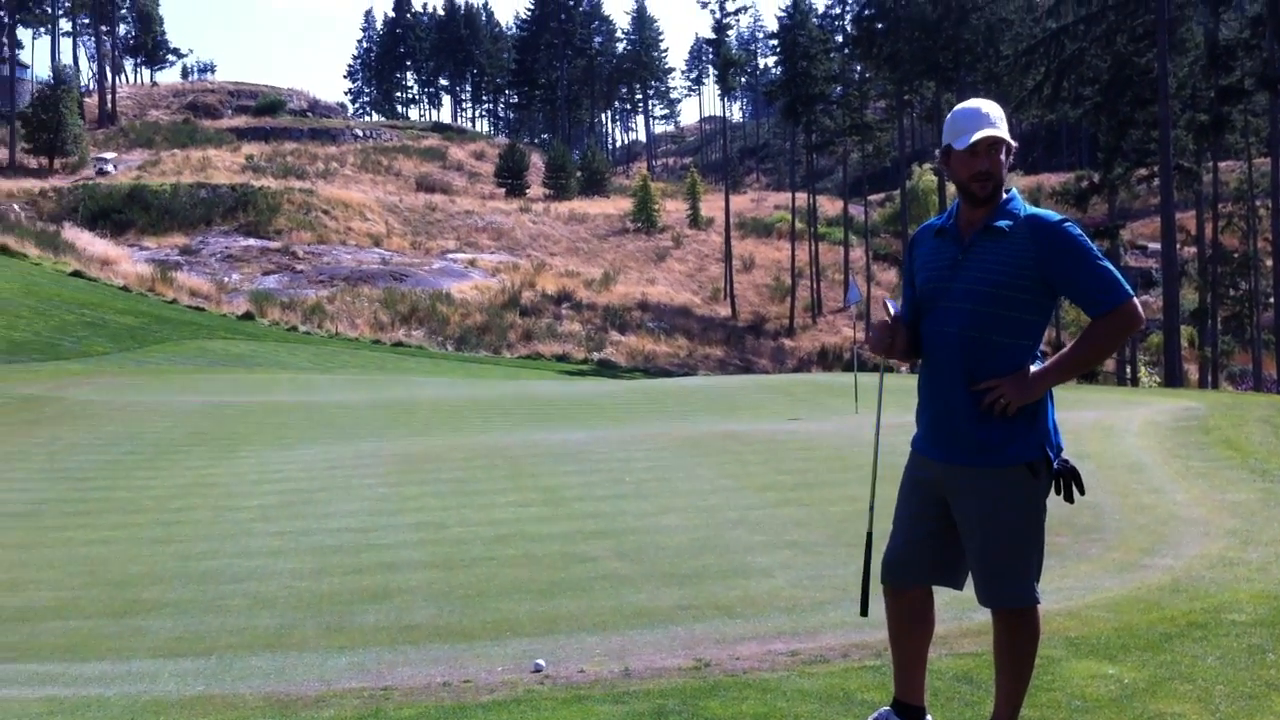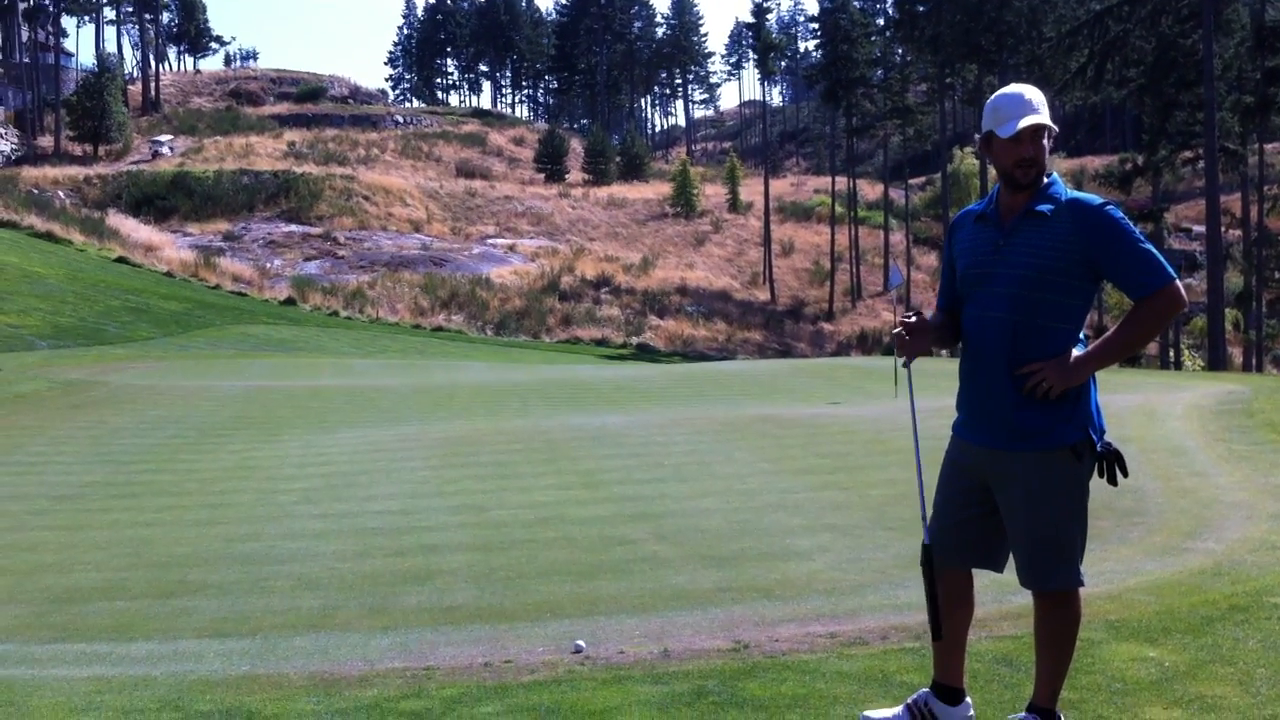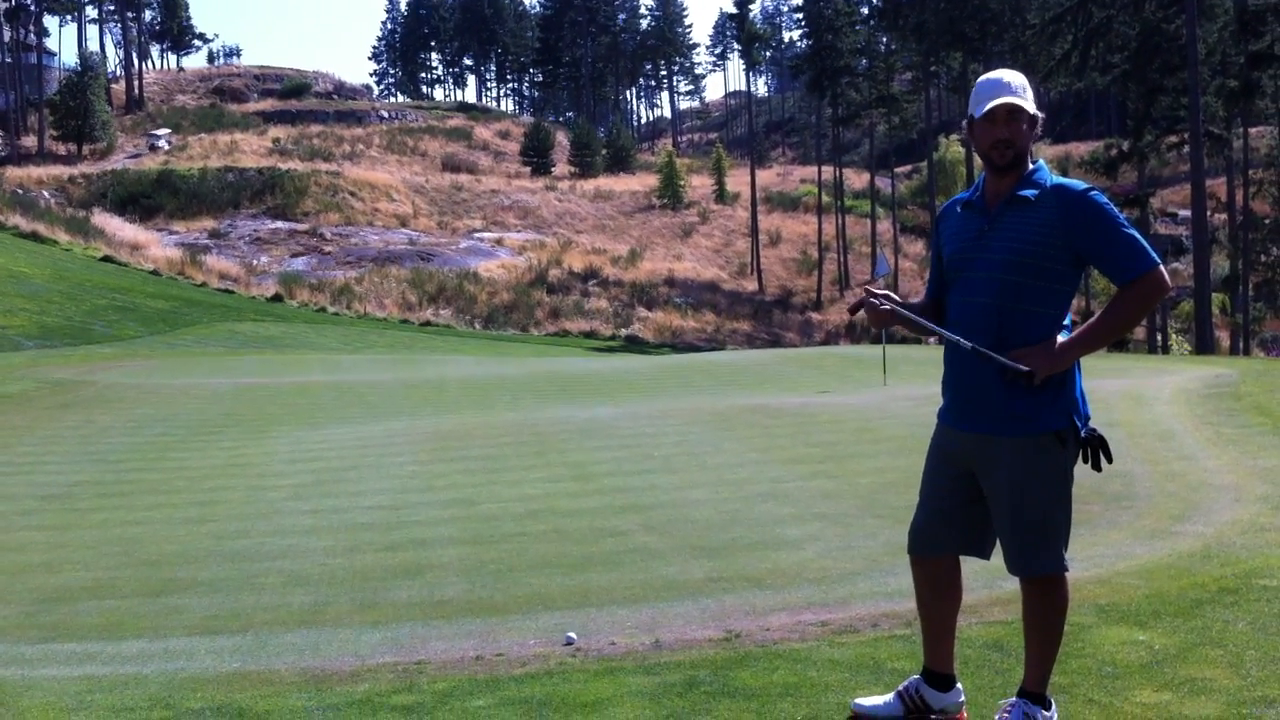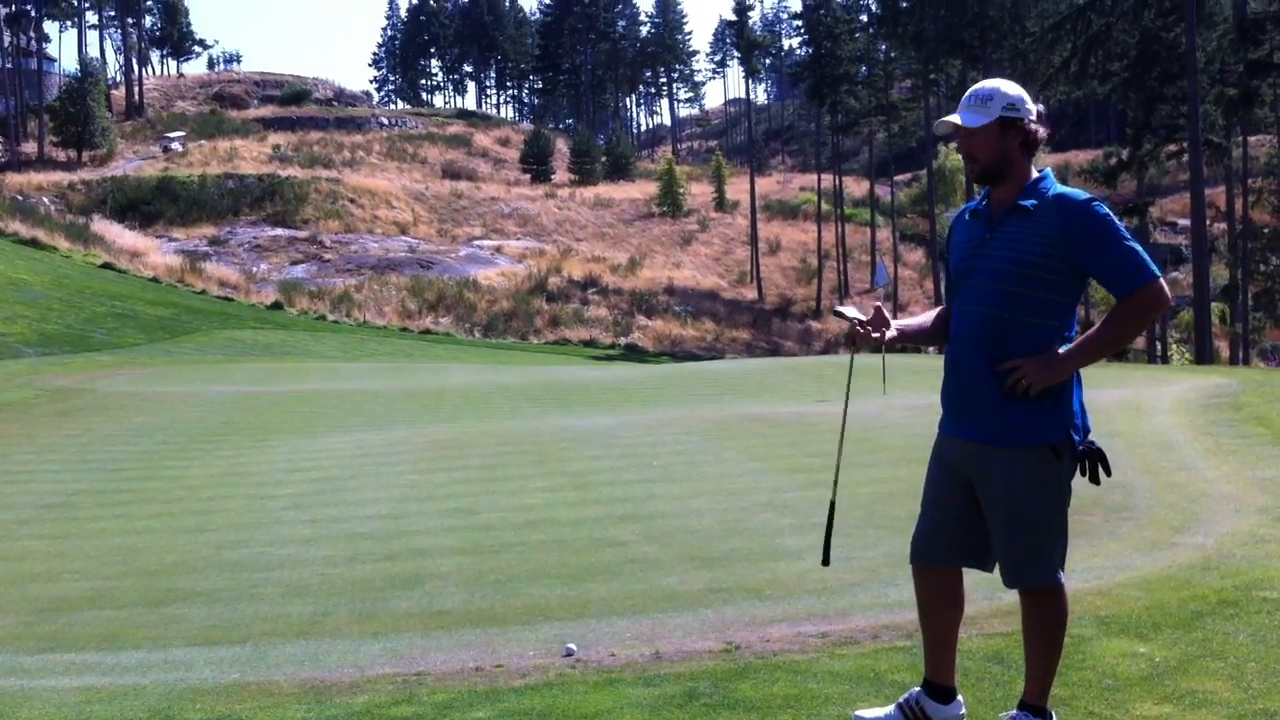
dt=0.7s
person 1, frame 1
left shoulder: (1046, 234)
right shoulder: (925, 241)
left elbow: (1125, 314)
left wrist: (1043, 376)
right wrist: (891, 339)
left hip: (1008, 455)
right hip: (933, 450)
left knee: (1011, 596)
right knee: (903, 577)
person 1, frame 2
left shoulder: (1087, 218)
right shoulder: (964, 226)
left elbow: (1167, 296)
left wrist: (1084, 363)
right wrist: (924, 333)
left hip: (1050, 439)
right hip: (973, 433)
left knee: (1051, 580)
right knee: (943, 561)
person 1, frame 3
left shoulder: (1072, 203)
right shoulder: (952, 214)
left elbow: (1151, 282)
left wrist: (1070, 347)
right wrist: (898, 309)
left hip: (1035, 424)
right hip: (959, 420)
left knee: (1038, 566)
right knee: (930, 547)
person 1, frame 4
left shoulder: (1072, 214)
right shoulder: (965, 222)
left elbow: (1151, 296)
left wrist: (1064, 361)
right wrist: (897, 328)
left hip: (1033, 434)
right hip: (958, 431)
left knee: (1036, 576)
right knee: (933, 559)
